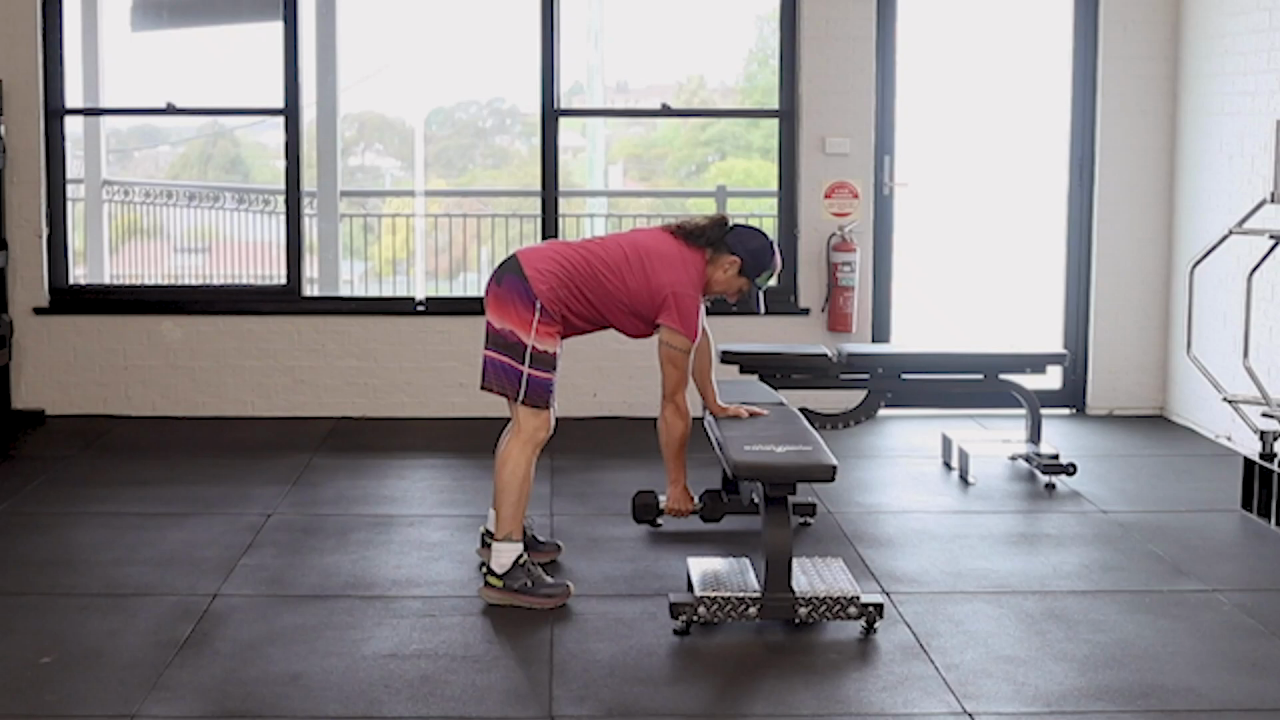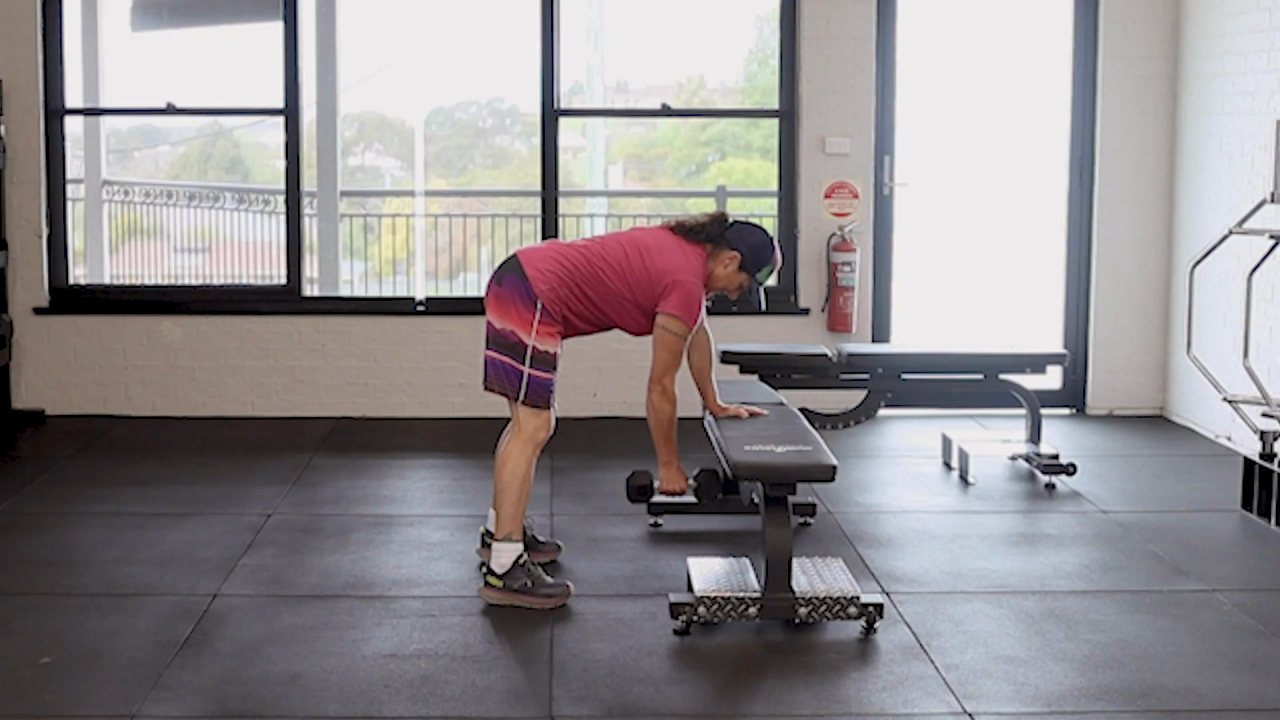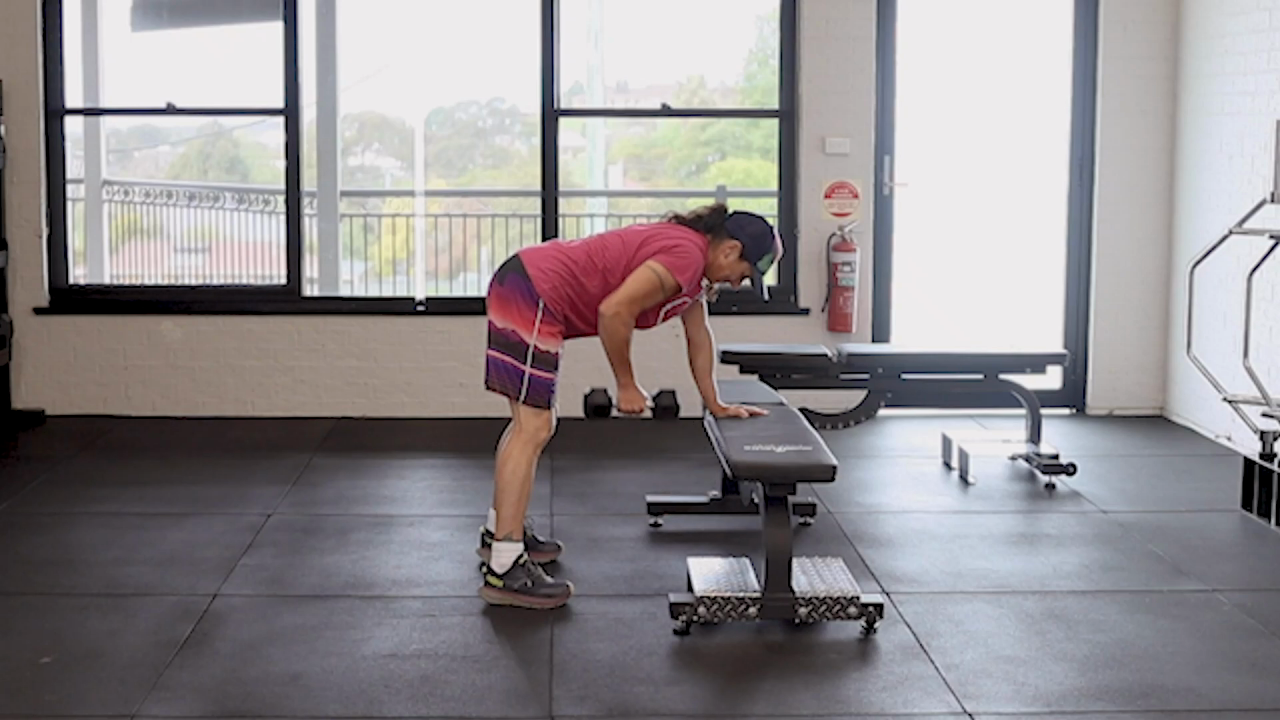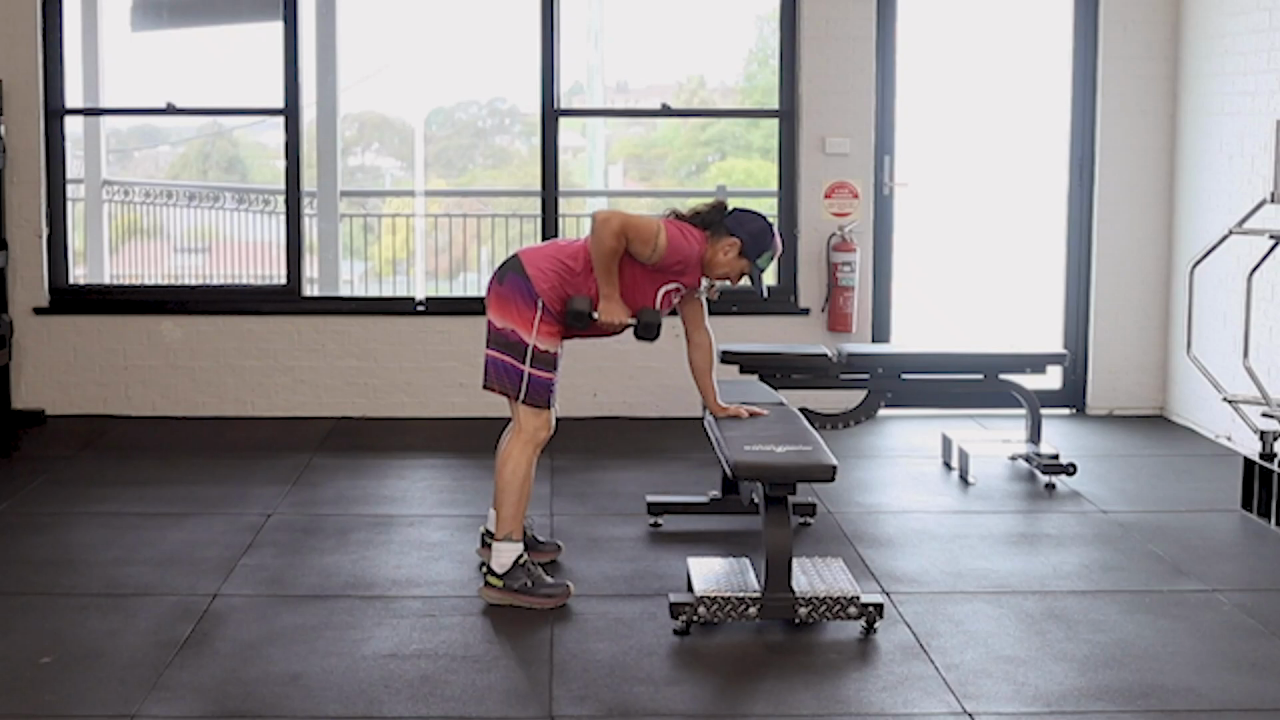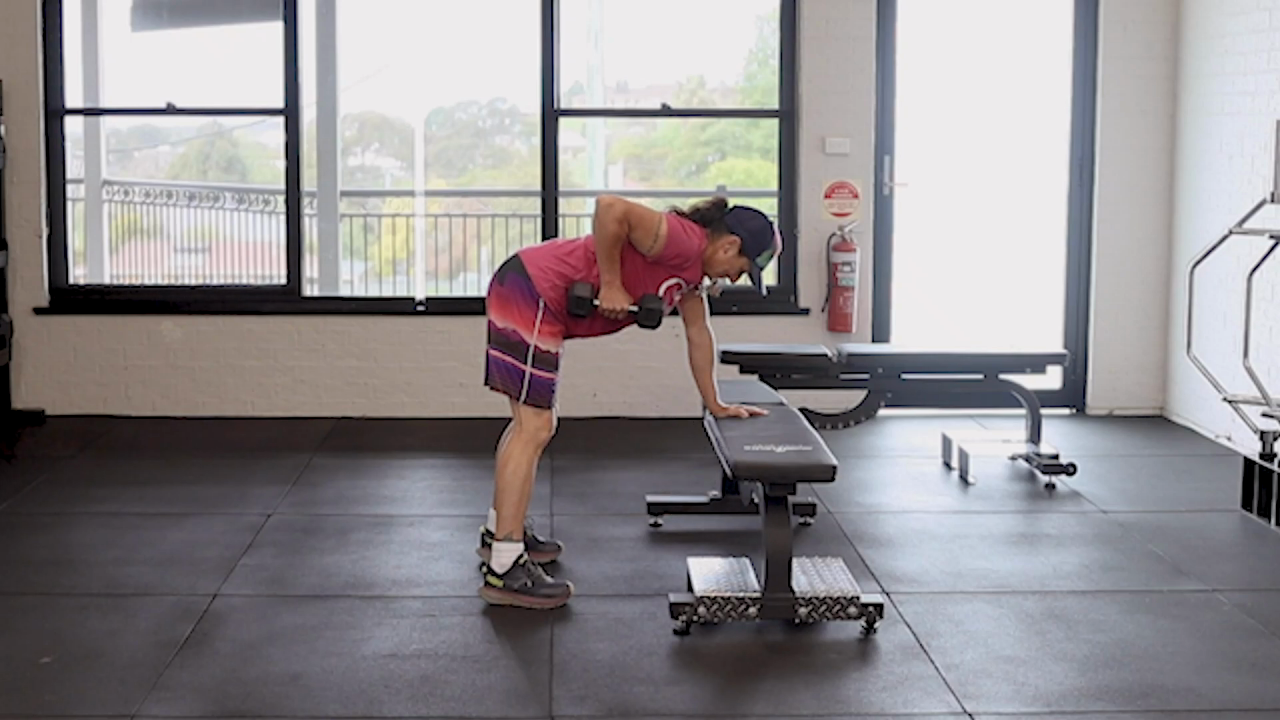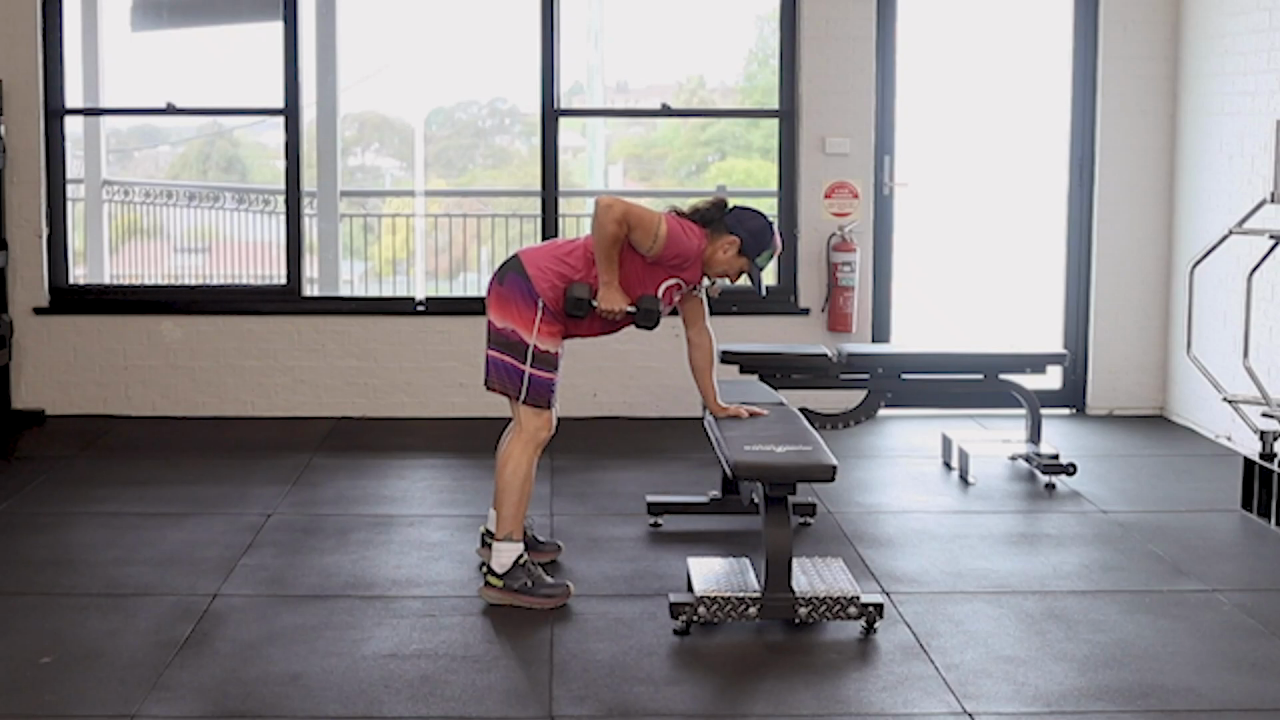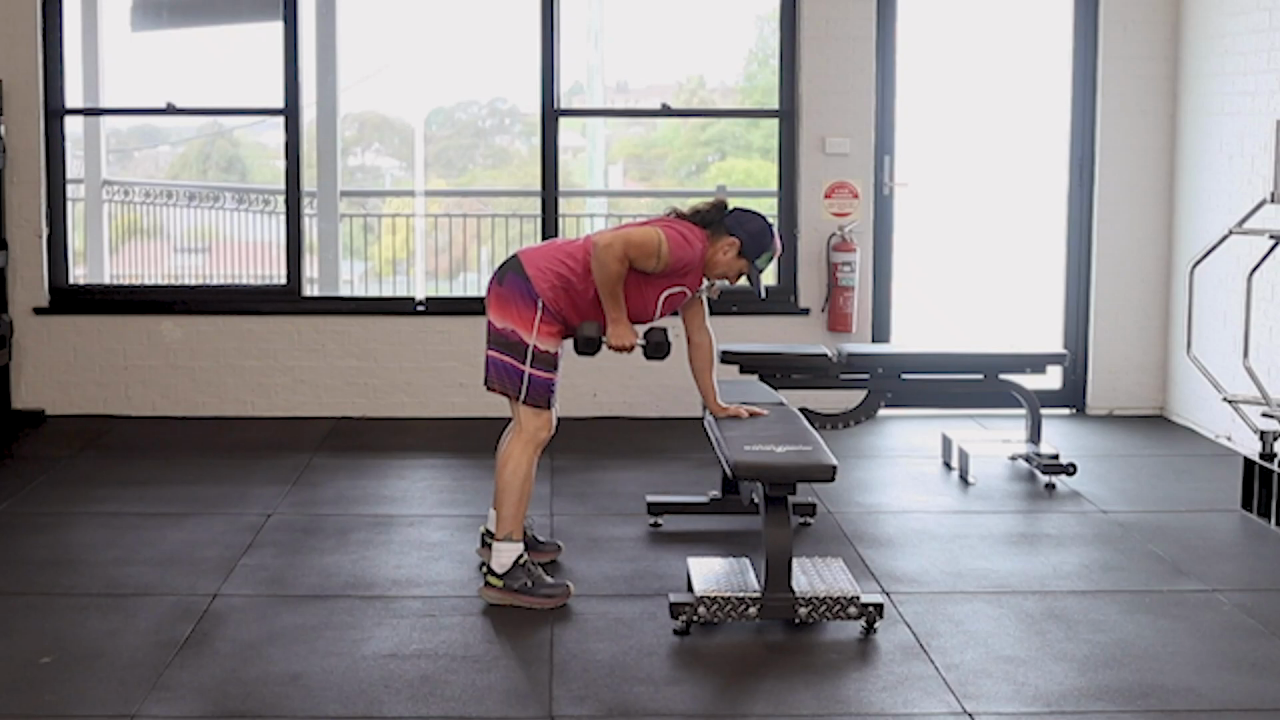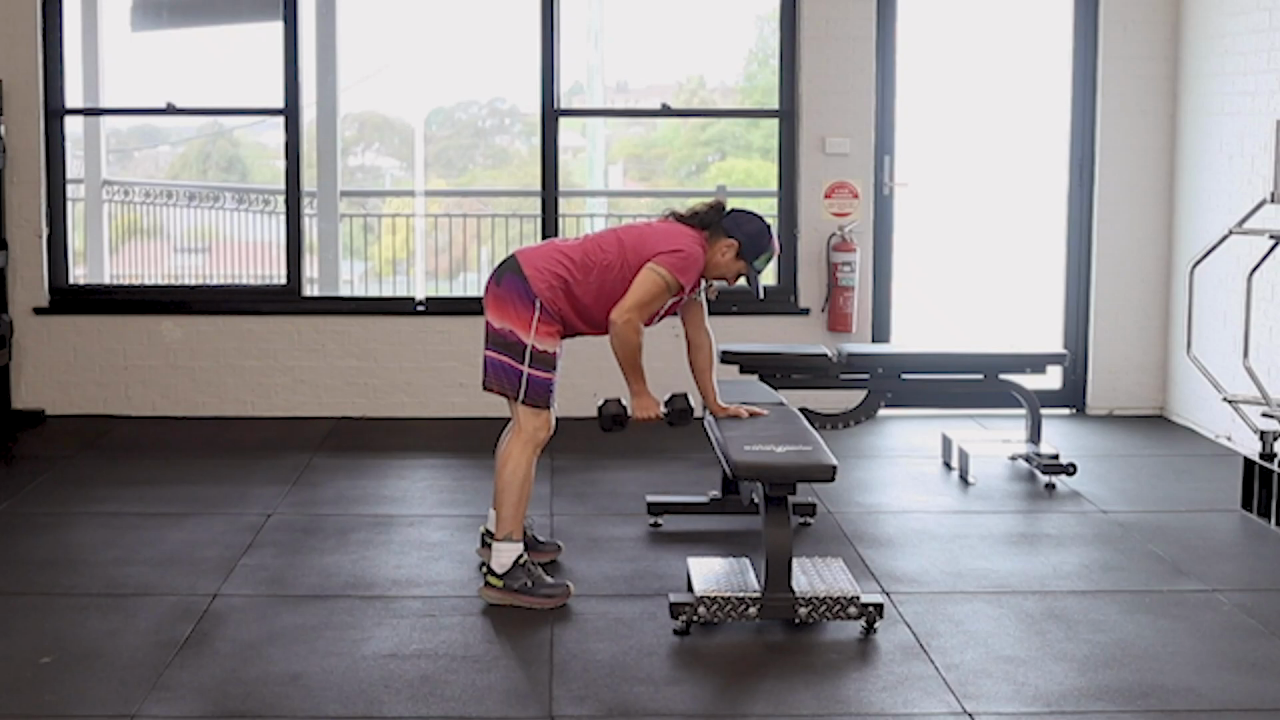
dt=0.4s
person 1, frame 1
left shoulder: (690, 253)
right shoulder: (683, 288)
left elbow: (699, 335)
right elbow: (672, 403)
left wrist: (716, 405)
right wrist: (677, 485)
left hip: (520, 282)
right hip: (530, 297)
left knee: (529, 421)
right knee: (532, 430)
left ankle: (500, 530)
right ankle: (504, 569)
person 1, frame 2
left shoulder: (690, 252)
right shoulder: (685, 282)
left elbow: (697, 334)
right elbow: (661, 387)
left wrist: (715, 405)
right wrist: (670, 467)
left hip: (521, 283)
right hip: (530, 296)
left knee: (529, 421)
right knee: (533, 429)
left ankle: (499, 530)
right ankle: (505, 569)
person 1, frame 3
left shoulder: (691, 253)
right shoulder: (685, 257)
left elbow: (698, 332)
right elbow: (613, 311)
left wrist: (715, 404)
right wrist: (627, 387)
left hip: (524, 288)
right hip: (531, 294)
left knee: (530, 421)
right knee: (534, 429)
left ankle: (499, 531)
right ankle: (504, 568)
person 1, frame 4
left shoulder: (692, 262)
right shoulder: (682, 245)
left elbow: (697, 332)
right elbow: (605, 222)
left wrist: (714, 404)
right wrist: (610, 298)
left hip: (528, 294)
right hip: (529, 294)
left knee: (530, 421)
right knee: (533, 429)
left ankle: (500, 530)
right ankle: (505, 569)
person 1, frame 5
left shoulder: (693, 264)
right shoulder: (683, 243)
left elbow: (698, 332)
right elbow: (610, 207)
left wrist: (715, 404)
right wrist: (611, 284)
left hip: (529, 295)
right hip: (529, 293)
left knee: (531, 422)
right knee: (535, 428)
left ankle: (500, 529)
right ankle: (504, 569)
person 1, frame 6
left shoulder: (693, 264)
right shoulder: (682, 242)
left elbow: (697, 332)
right elbow: (609, 208)
left wrist: (715, 404)
right wrist: (609, 285)
left hip: (530, 295)
right hip: (529, 293)
left knee: (530, 421)
right knee: (535, 428)
left ankle: (500, 530)
right ankle: (505, 569)
person 1, frame 7
left shoulder: (693, 262)
right shoulder: (684, 247)
left elbow: (698, 334)
right elbow: (606, 244)
left wrist: (715, 404)
right wrist: (617, 321)
left hip: (529, 295)
right hip: (529, 294)
left knee: (531, 421)
right knee: (534, 429)
left ankle: (500, 530)
right ankle: (504, 569)
person 1, frame 8
left shoulder: (691, 255)
right shoulder: (685, 256)
left elbow: (698, 334)
right elbow: (622, 320)
left wrist: (715, 404)
right wrist: (640, 393)
left hip: (524, 291)
right hip: (528, 295)
left knee: (530, 422)
right knee: (533, 429)
left ankle: (500, 531)
right ankle: (505, 570)
